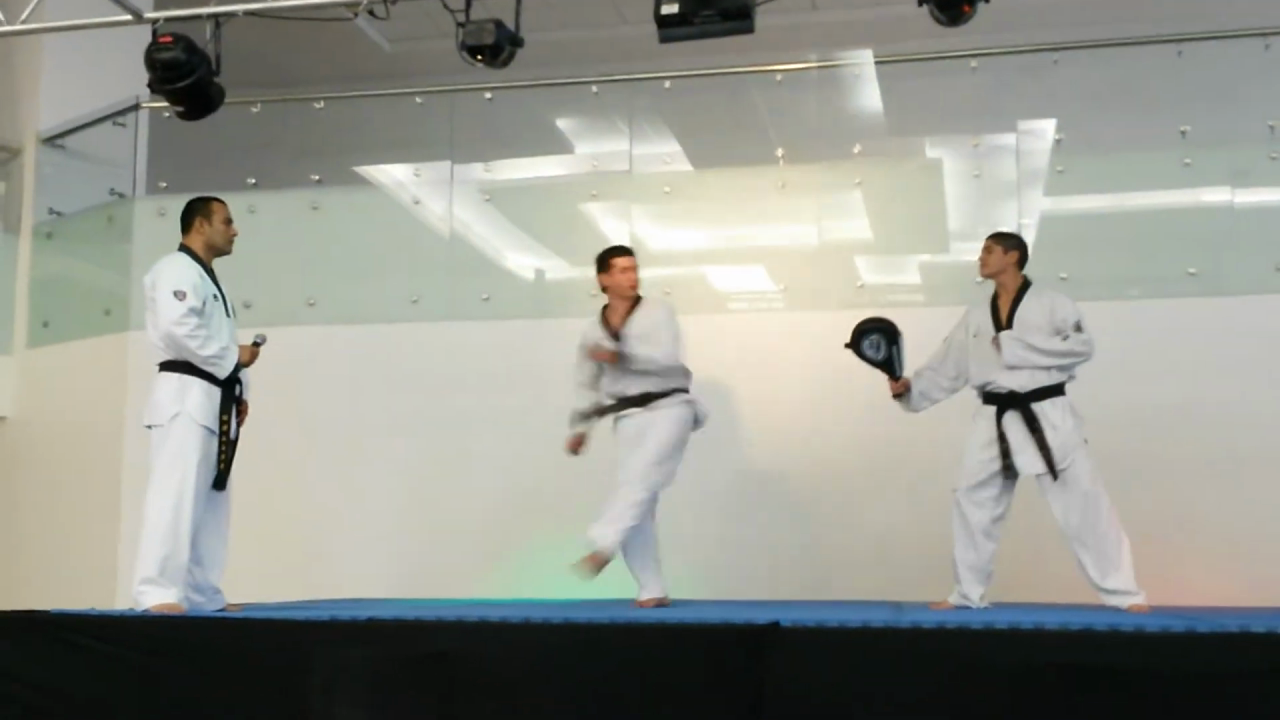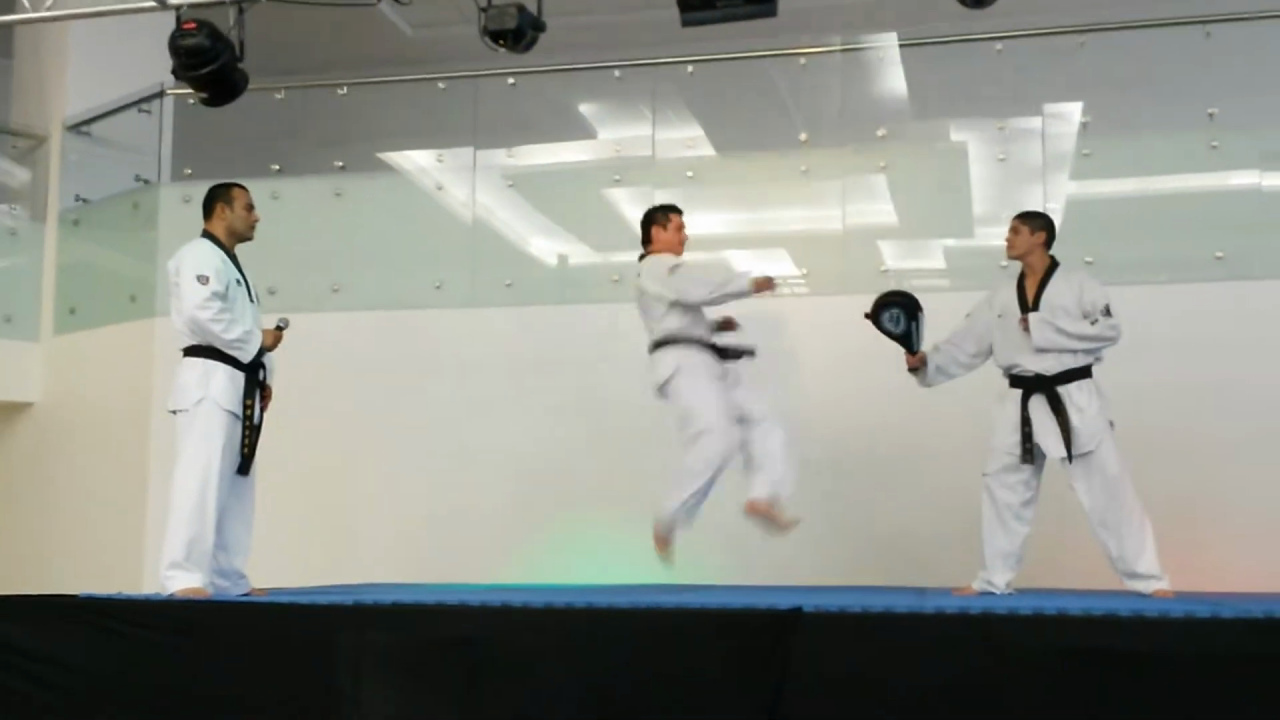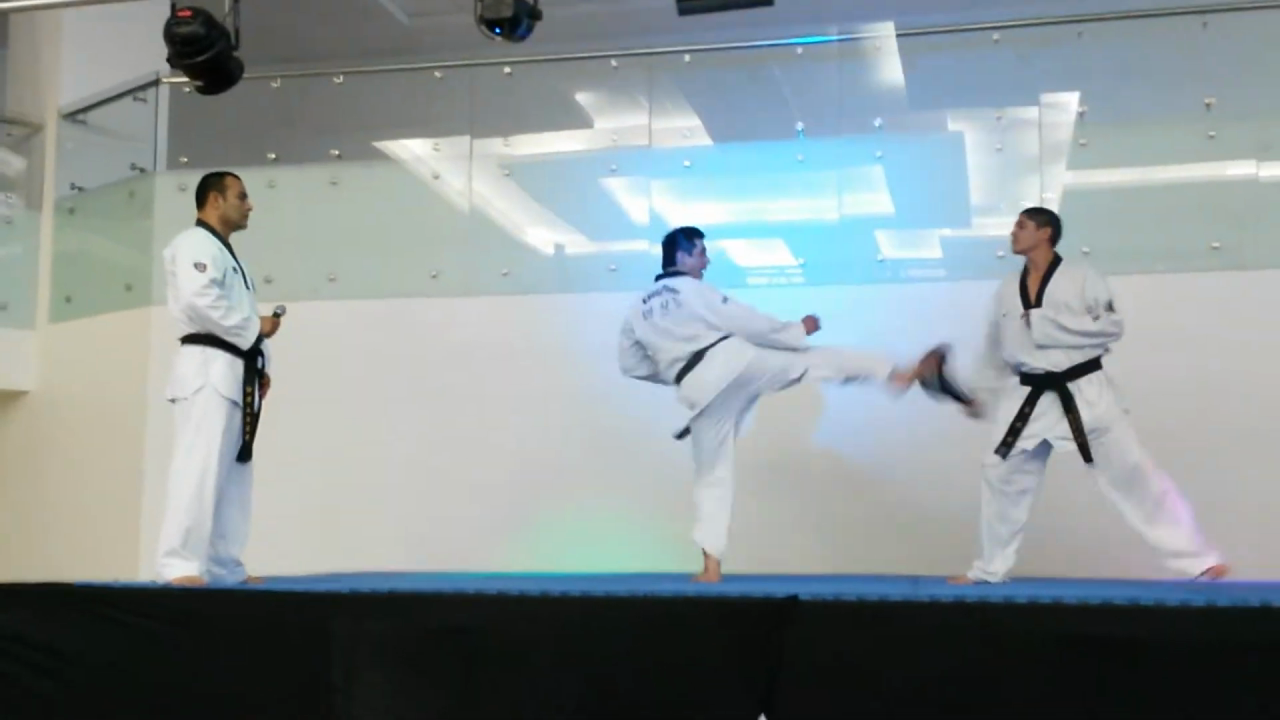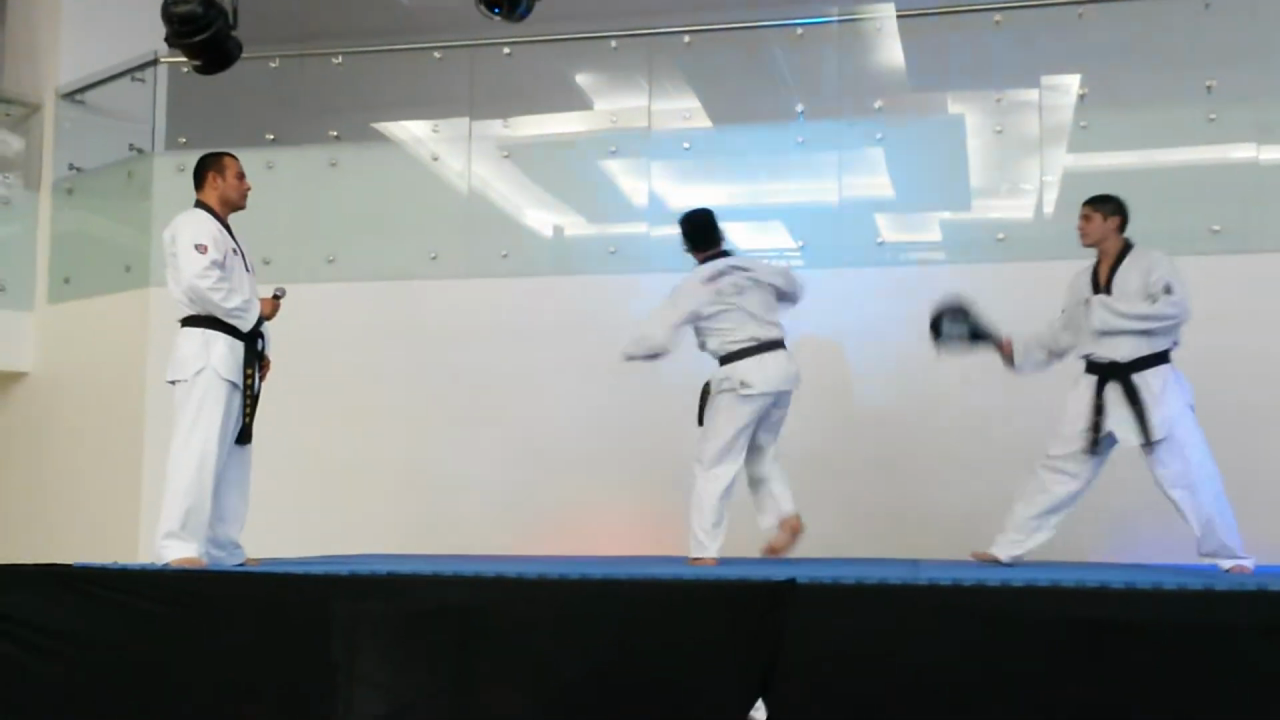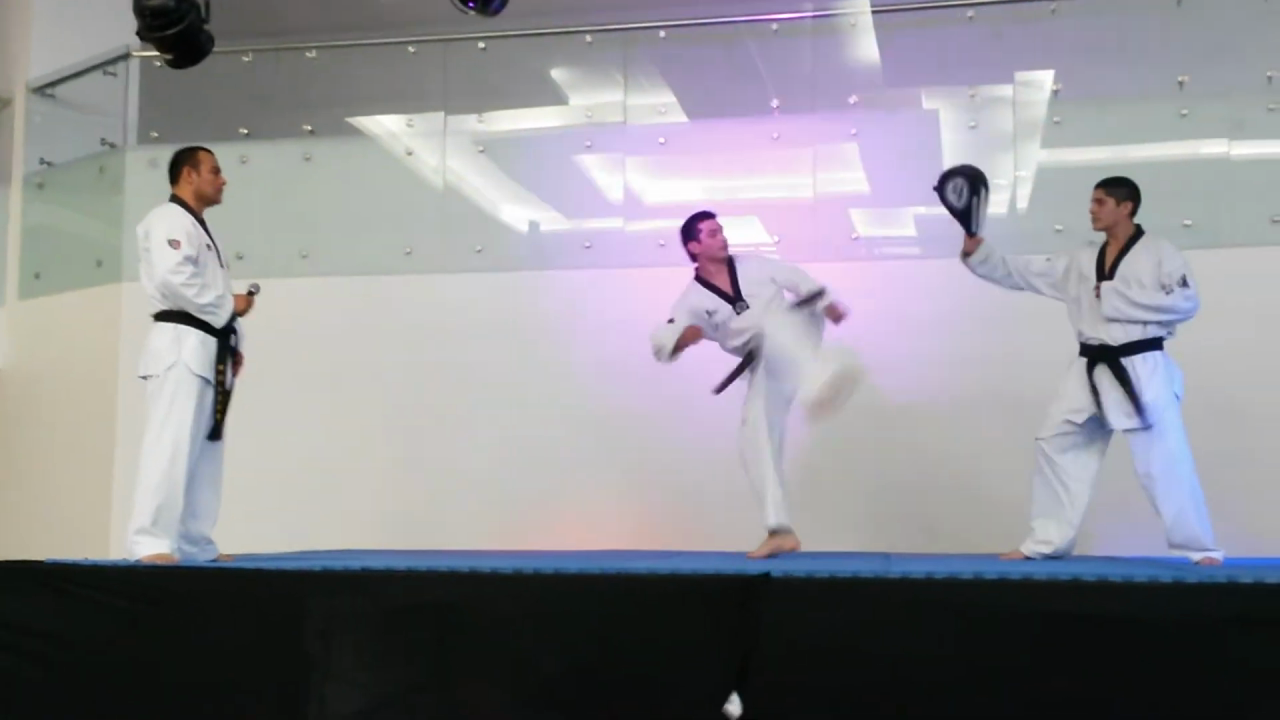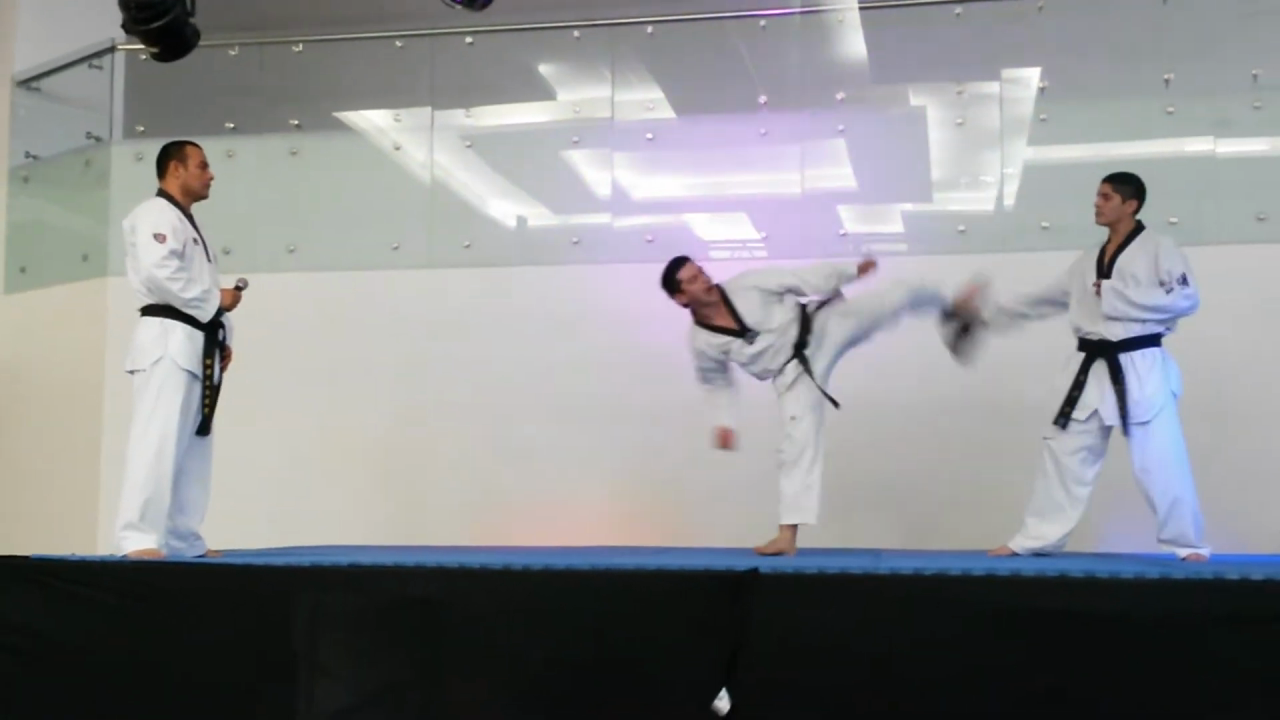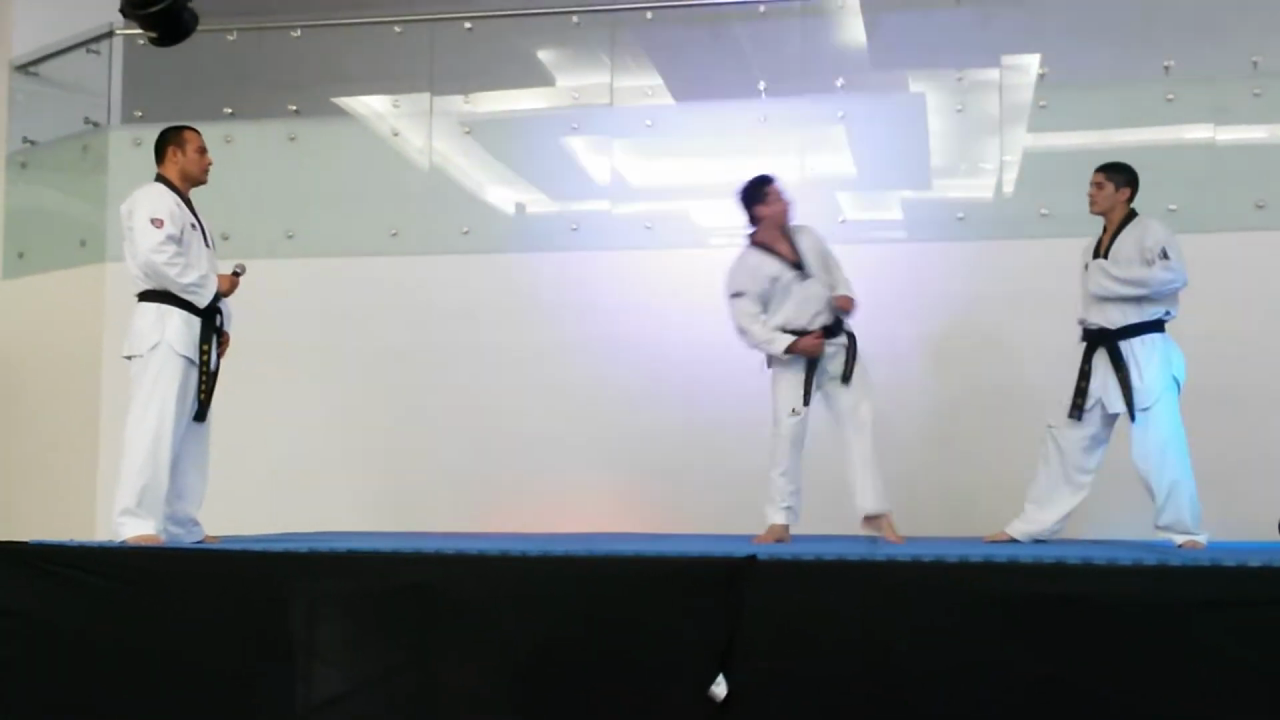
dt=0.3s
person 1, frame 1
left shoulder: (208, 280)
right shoulder: (177, 269)
right elbow: (177, 329)
left wrist: (237, 391)
right wrist: (234, 357)
left hip: (212, 400)
right hip: (185, 396)
left knee: (211, 498)
right knee: (176, 494)
left ankle: (202, 593)
right ankle: (157, 592)
person 1, frame 2
left shoulder: (232, 266)
right shoulder: (199, 255)
right elbow: (201, 314)
left wrist: (262, 377)
right wrist: (257, 341)
left hip: (237, 385)
right hip: (210, 382)
left knee: (236, 485)
right knee: (200, 479)
left ankle: (227, 577)
right ankle: (183, 577)
person 1, frame 3
left shoulder: (226, 254)
right shoulder: (195, 243)
right elbow: (199, 301)
left wrist: (259, 365)
right wrist: (256, 327)
left hip: (234, 372)
right hip: (208, 368)
left knee: (234, 471)
right knee: (200, 466)
left ankle: (224, 565)
right ankle: (180, 564)
person 1, frame 4
left shoulder: (224, 234)
right shoulder: (194, 225)
right elbow: (200, 283)
left wrist: (258, 347)
right wrist: (255, 310)
left hip: (233, 354)
right hip: (209, 351)
left knee: (232, 454)
right knee: (199, 449)
left ankle: (222, 547)
right ankle: (178, 547)
person 1, frame 5
left shoulder: (199, 230)
right shoulder: (169, 220)
right elbow: (173, 279)
left wrist: (231, 343)
right wrist: (229, 306)
left hip: (207, 349)
right hip: (181, 346)
left knee: (205, 449)
right knee: (171, 444)
left ankle: (194, 543)
right ankle: (150, 542)
person 1, frame 6
left shoulder: (188, 225)
right shoulder: (155, 215)
right elbow: (159, 273)
left wrist: (221, 338)
right wrist: (215, 300)
left hip: (195, 344)
right hip: (168, 341)
left knee: (192, 445)
right knee: (157, 439)
left ankle: (182, 538)
right ankle: (137, 538)
person 1, frame 7
left shoulder: (188, 211)
right shoulder: (153, 200)
right elbow: (156, 257)
left wrist: (219, 322)
right wrist: (212, 286)
left hip: (193, 330)
right hip: (166, 326)
left knee: (189, 430)
right knee: (155, 425)
left ankle: (180, 524)
right ankle: (136, 523)
person 2, frame 1
left shoulder: (1051, 302)
right shoulder: (975, 317)
left elbow: (1081, 346)
right elbow: (945, 370)
left wrist: (1014, 345)
right wrist: (909, 388)
left hip: (1047, 415)
right hip: (996, 419)
left knee: (1084, 504)
right knee: (971, 502)
left ankle: (1124, 593)
right ankle: (968, 593)
person 2, frame 2
left shoulder: (1078, 283)
right shoulder: (1000, 298)
left elbow: (1109, 330)
right elbow: (966, 346)
left wrist: (1043, 327)
right wrist: (925, 362)
left hip: (1073, 398)
right hip: (1023, 403)
left knee: (1109, 488)
right knee: (1003, 486)
left ankle: (1148, 579)
right ankle: (994, 579)
person 2, frame 3
left shoulder: (1082, 277)
right shoulder: (1007, 291)
left elbow: (1111, 326)
right elbow: (997, 351)
left wrist: (1045, 323)
right wrist: (982, 396)
left hip: (1084, 391)
right hip: (1030, 397)
left knee: (1132, 471)
right knee: (1000, 474)
left ankle: (1196, 558)
right ankle: (990, 568)
person 2, frame 4
left shoulder: (1151, 263)
right shoulder: (1083, 281)
left elbow: (1174, 309)
right elbow: (1060, 336)
left wrist: (1106, 310)
right wrist: (1017, 353)
left hip: (1151, 384)
right hip: (1099, 387)
left knee: (1189, 472)
right knee: (1061, 463)
left ankle: (1228, 556)
right ankle: (1009, 546)
person 2, frame 5
left shoulder: (1159, 252)
right shoulder: (1080, 260)
left elbow: (1186, 303)
right elbow: (1021, 273)
left wrist: (1118, 297)
right wrist: (978, 253)
left hip: (1142, 370)
right hip: (1090, 371)
left knee: (1164, 462)
right knee: (1055, 447)
left ankle: (1198, 547)
right ankle: (1046, 543)
person 2, frame 6
left shoulder: (1159, 249)
right shoulder: (1090, 257)
left elbow: (1185, 300)
right elbow: (1048, 299)
left wrist: (1117, 296)
right wrist: (989, 311)
left hip: (1141, 367)
right hip: (1093, 368)
left knee: (1160, 459)
right knee: (1065, 450)
left ankle: (1187, 543)
right ankle: (1035, 538)
person 2, frame 7
left shoulder: (1150, 232)
right shoulder: (1094, 247)
left elbow: (1171, 276)
left wrist: (1105, 277)
left hip: (1144, 353)
right hip: (1098, 356)
left knee: (1159, 448)
right knee: (1068, 438)
left ankle: (1184, 530)
right ankle: (1033, 525)
person 3, frame 1
left shoulder: (658, 313)
right shoulder: (594, 330)
left elbow: (670, 357)
right elbow: (588, 385)
left wrist: (621, 356)
right wrist: (579, 427)
left hip: (668, 411)
right hip: (631, 419)
left knee: (639, 479)
right knee: (637, 503)
left ankle: (604, 545)
right ankle: (651, 589)
person 3, frame 2
left shoulder: (658, 273)
right shoulder: (659, 269)
right elbow: (698, 287)
left wrist: (715, 326)
right wrist: (751, 283)
left hip: (704, 363)
right hip: (684, 365)
left knee: (764, 422)
right knee: (718, 441)
left ankle: (763, 499)
right ankle: (670, 520)
person 3, frame 3
left shoulder: (638, 311)
right shoulder: (695, 291)
left elbow: (630, 364)
right elbow: (749, 324)
right wrist: (800, 330)
left hip: (701, 390)
right hip: (735, 362)
left knee: (711, 477)
right knee: (814, 360)
left ankle: (712, 563)
right ankle: (892, 374)
person 3, frame 4
left shoulder: (693, 286)
right shoulder: (756, 269)
left elbow: (652, 340)
right elbow: (792, 290)
left wrist: (634, 349)
left hip: (744, 377)
right hip: (781, 367)
left knee: (714, 464)
right knee: (759, 454)
left ankle: (704, 551)
right ankle: (785, 517)
person 3, frame 5
left shoulder: (752, 266)
right shoulder: (693, 299)
left elbow: (800, 280)
right elbow: (660, 344)
left wrist: (826, 304)
right wrist: (680, 338)
right hip: (765, 362)
right knee: (757, 439)
right ankle: (780, 532)
person 3, frame 6
left shoulder: (745, 285)
right shoulder: (702, 341)
left elbow: (805, 277)
right elbow: (715, 379)
left wrist: (852, 270)
right wrist: (722, 422)
left hip: (819, 331)
right hip: (794, 371)
left knee: (899, 297)
right knee: (799, 443)
left ankle: (948, 308)
right ankle: (787, 534)
person 3, frame 7
left shoulder: (806, 237)
right shoulder: (746, 267)
left elbow: (835, 276)
right elbow: (749, 325)
left wrist: (844, 296)
right wrist: (792, 346)
left hip: (835, 344)
right hip: (794, 357)
left knee: (859, 424)
right knee: (788, 432)
left ankle: (874, 511)
right ankle: (781, 520)
